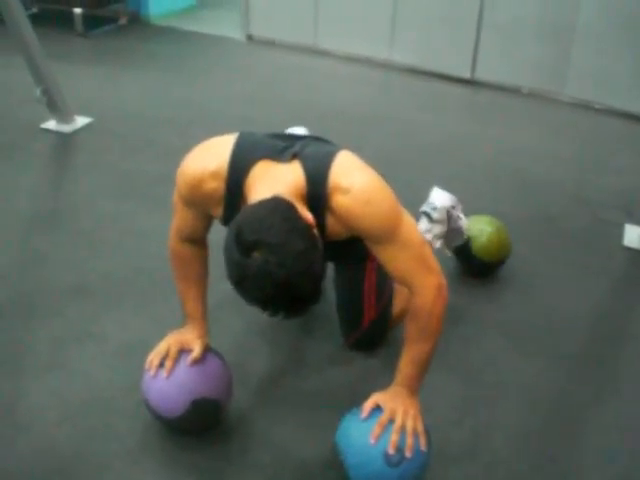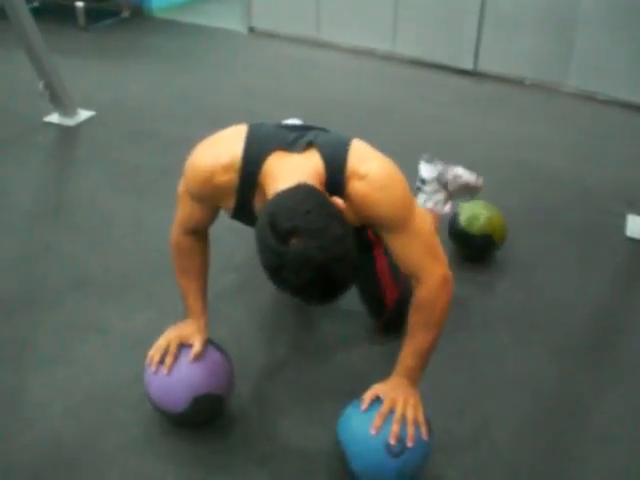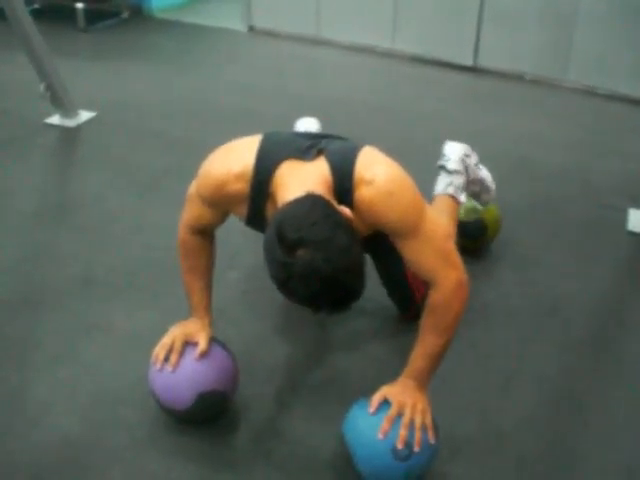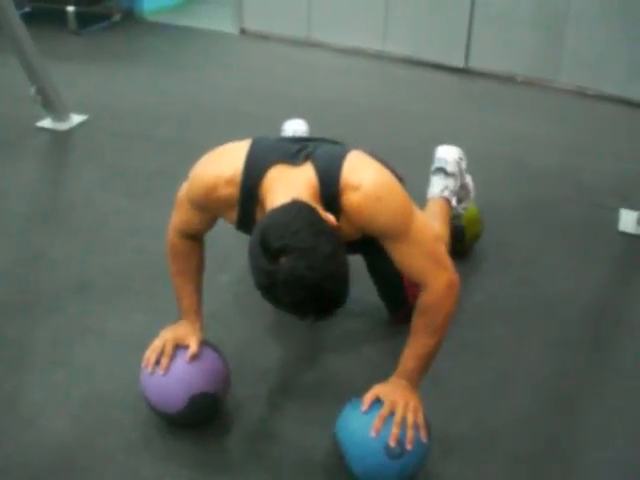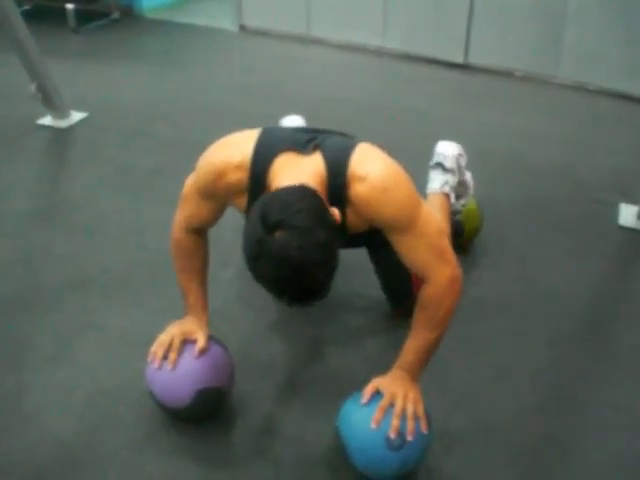
dt=0.4s
person 1, frame 1
left shoulder: (358, 197)
right shoulder: (202, 175)
left elbow: (429, 287)
right elbow: (187, 239)
left wrist: (404, 390)
right wrist: (195, 325)
left hip: (352, 231)
left knee: (364, 336)
person 1, frame 2
left shoulder: (371, 182)
right shoulder: (212, 167)
left elbow: (435, 278)
right elbow: (188, 232)
left wrist: (404, 380)
right wrist: (195, 319)
left hip: (353, 209)
left knee: (391, 316)
left ankle: (432, 192)
person 1, frame 3
left shoulder: (380, 189)
right shoulder: (227, 175)
left elbow: (451, 281)
right elbow: (194, 229)
left wrist: (413, 382)
right wrist: (200, 317)
left hip: (371, 216)
left knee: (418, 304)
left ankle: (453, 174)
person 1, frame 4
left shoulder: (369, 194)
right shoulder: (217, 180)
left elbow: (441, 282)
right elbow: (183, 233)
left wrist: (404, 381)
right wrist: (189, 320)
left hip: (366, 217)
left knee: (409, 304)
left ankle: (445, 181)
person 1, frame 5
left shoulder: (376, 186)
right shoulder: (225, 167)
left elbow: (444, 276)
right elbow: (188, 229)
left wrist: (405, 374)
right wrist: (196, 314)
left hip: (370, 210)
left knee: (410, 300)
right knee: (289, 281)
left ankle: (443, 178)
